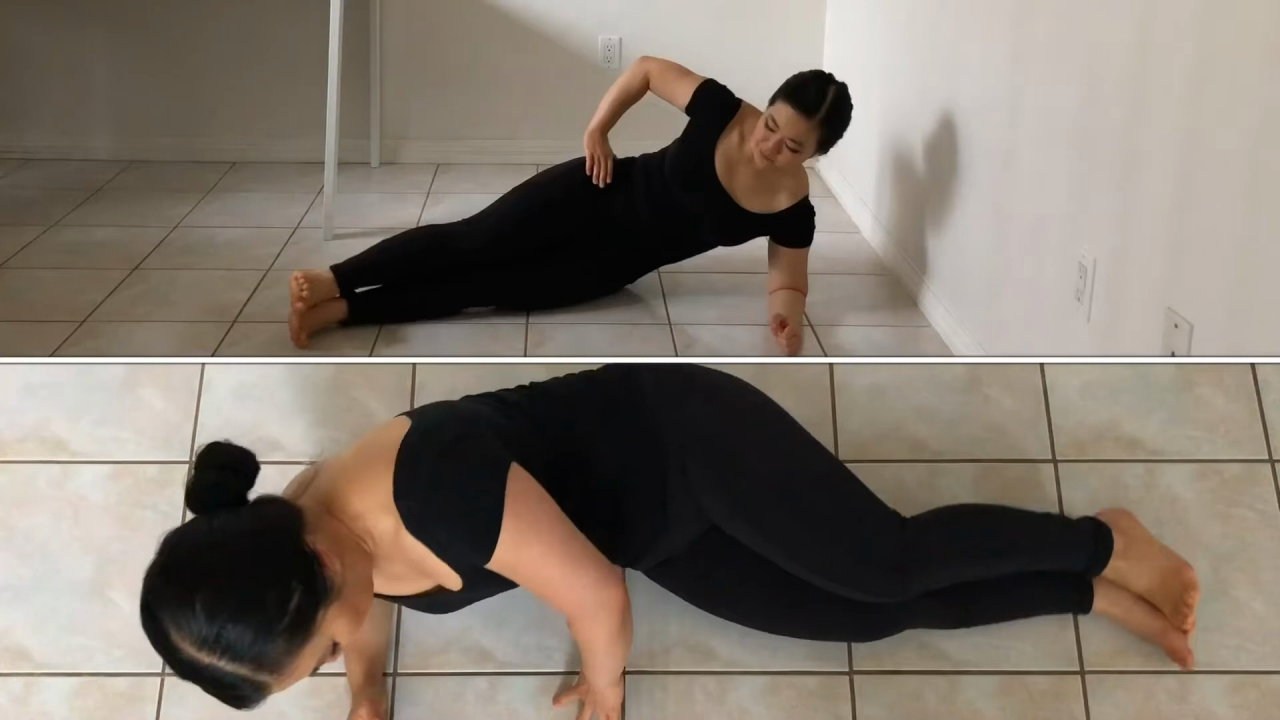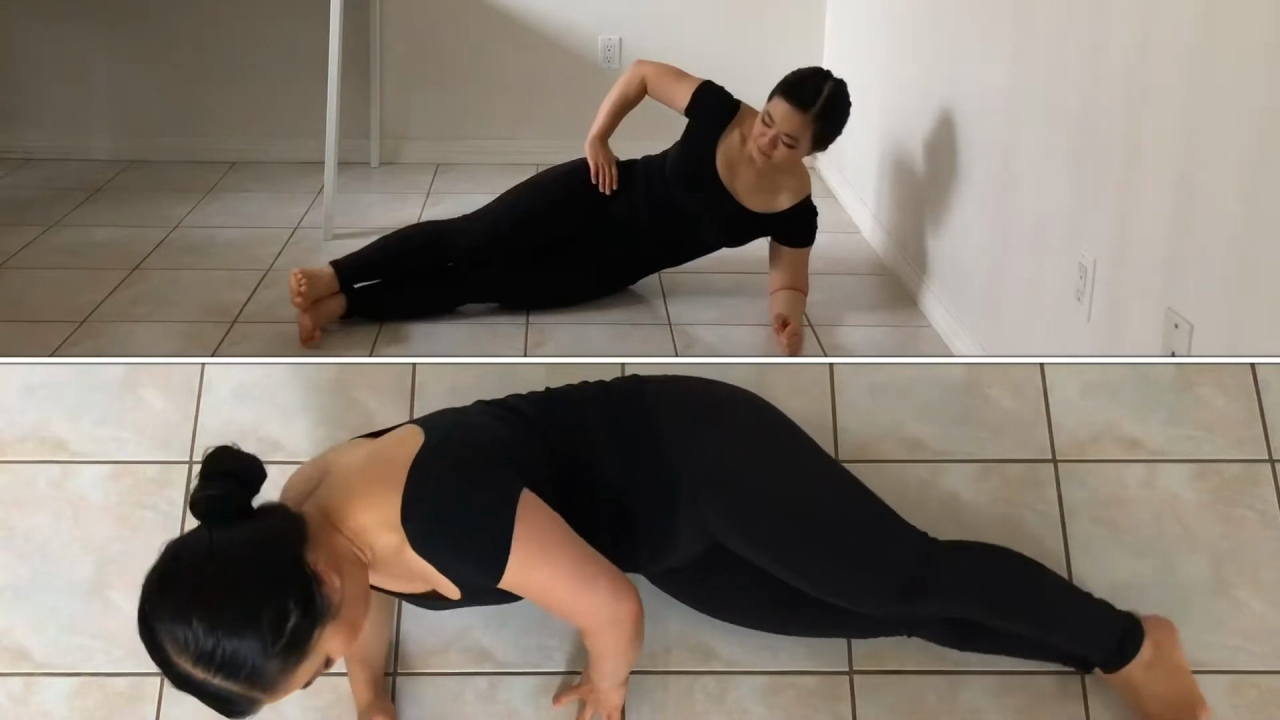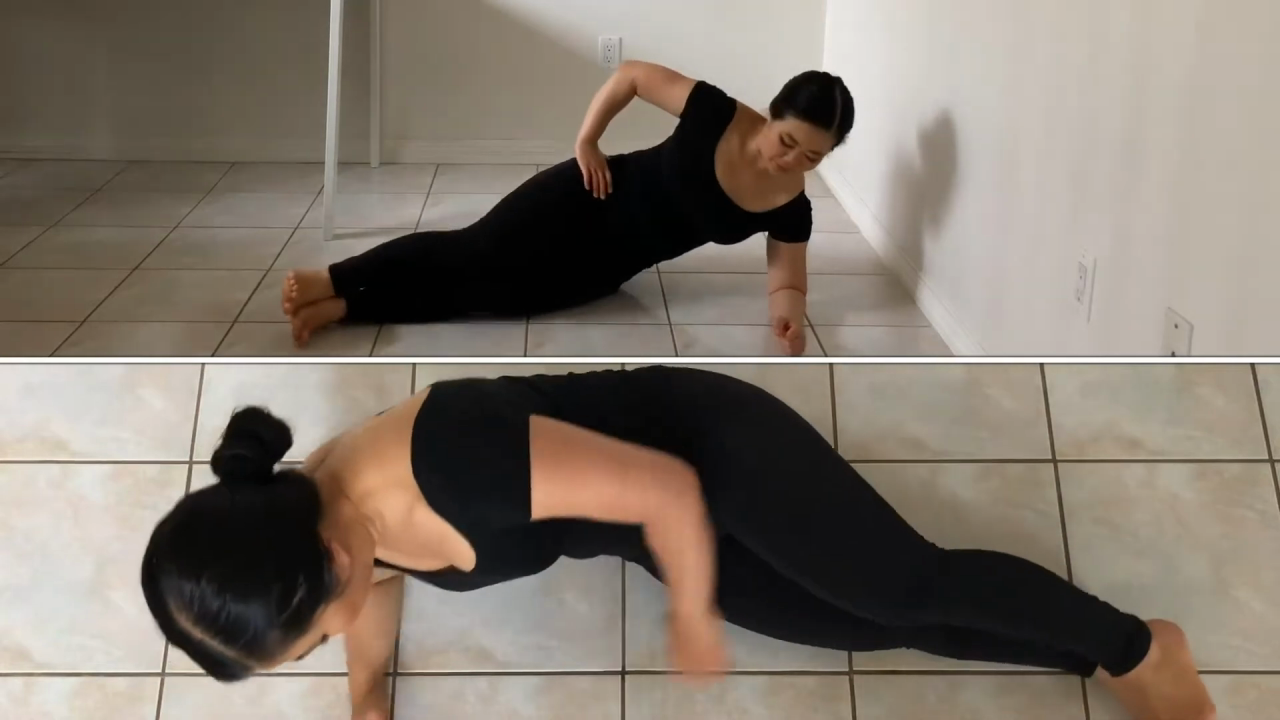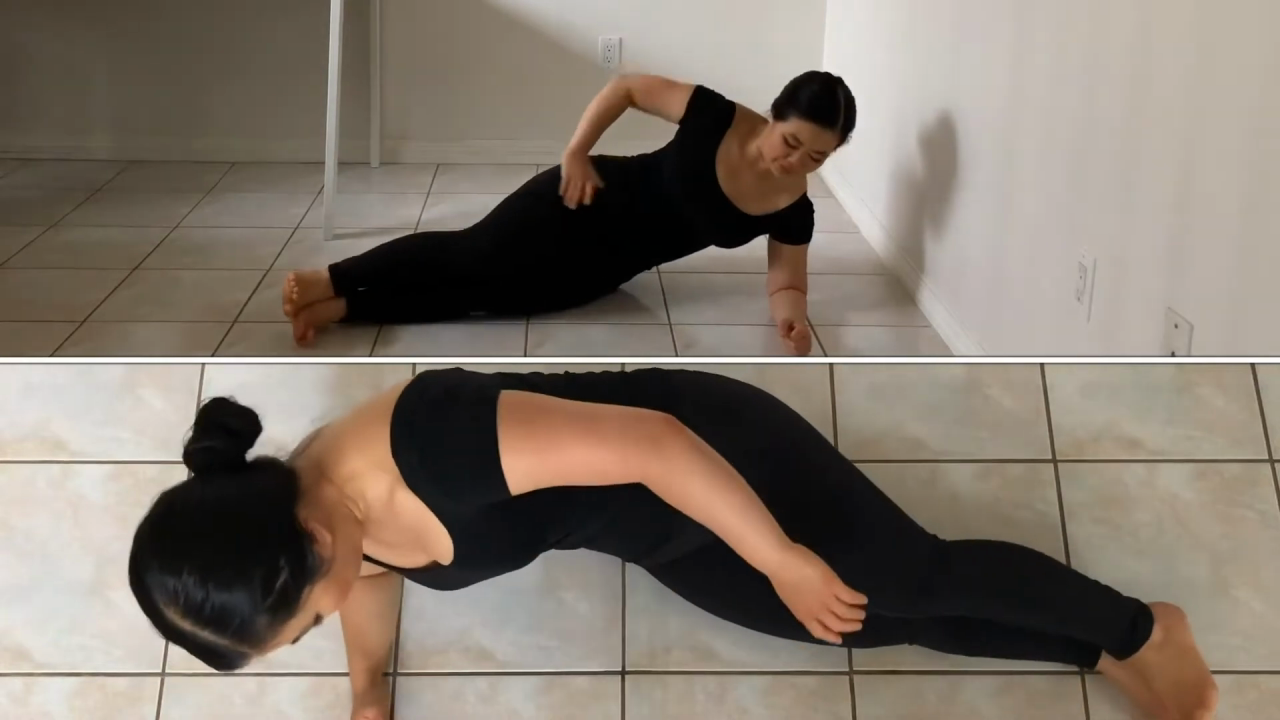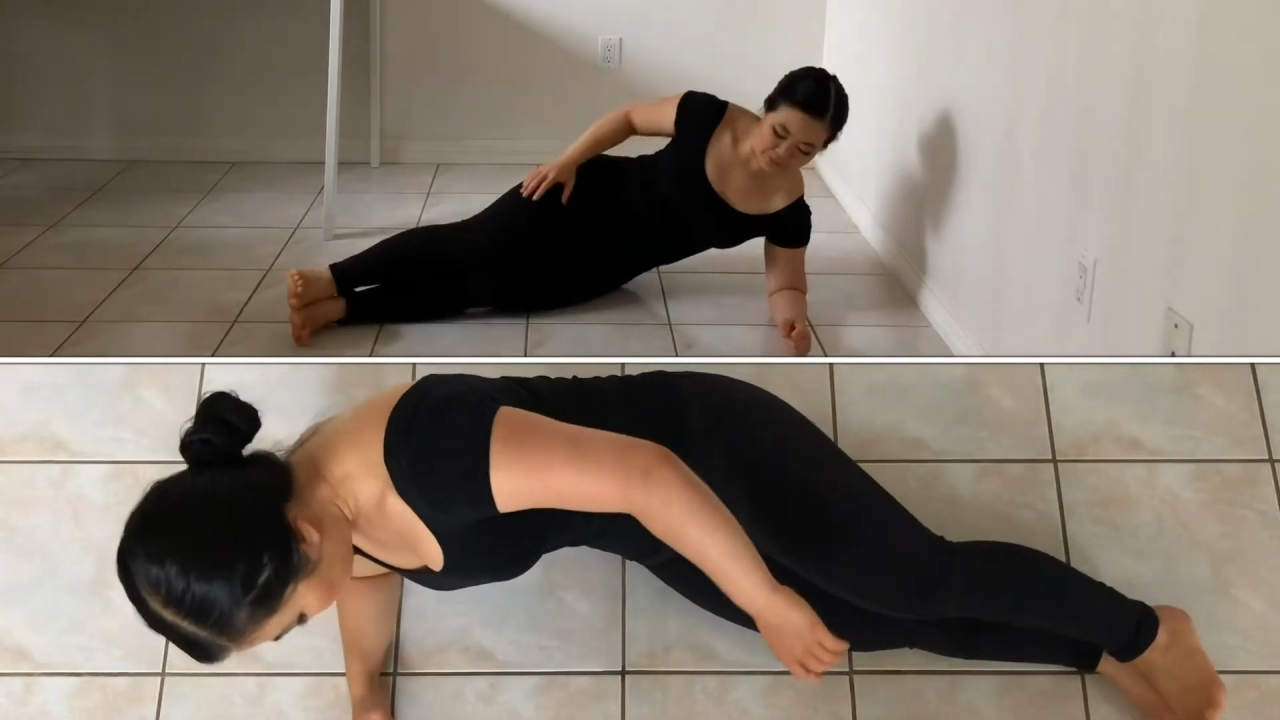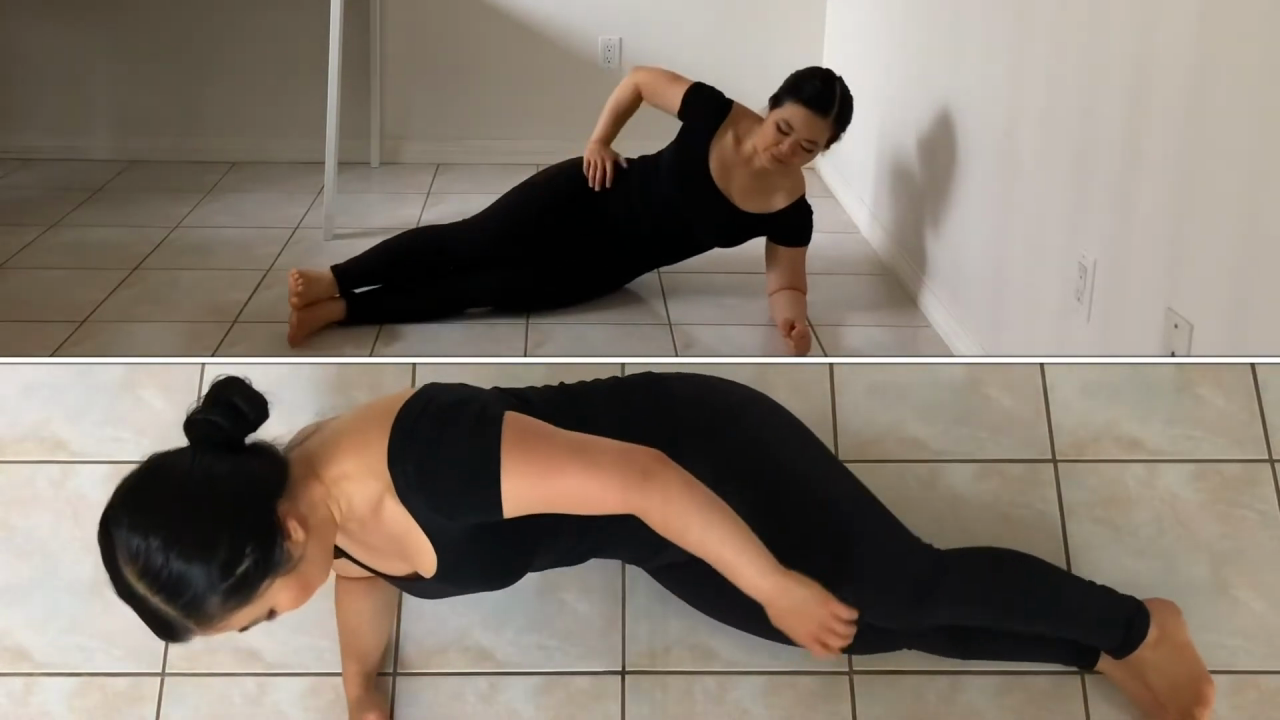
dt=0.4s
person 1, frame 1
left shoulder: (426, 481)
right shoulder: (292, 540)
left elbow: (597, 597)
right elbow: (365, 609)
left hip: (686, 436)
right hip: (657, 535)
left knee: (887, 563)
right knee: (872, 616)
left ankle: (1097, 546)
right ankle: (1092, 597)
person 1, frame 2
left shoulder: (434, 503)
right shoulder: (292, 529)
left elbow: (612, 608)
left hip: (696, 453)
right hip: (662, 539)
left knee: (903, 576)
right knee: (868, 612)
person 1, frame 3
left shoulder: (443, 457)
right shoulder: (303, 513)
left elbow: (668, 485)
right elbow: (379, 586)
left wrist: (693, 620)
left hip: (712, 448)
right hip: (667, 504)
left knee: (907, 587)
right knee: (873, 625)
person 1, frame 4
left shoulder: (425, 440)
right shoulder: (297, 510)
left elbow: (651, 442)
left wrist: (785, 562)
left hip: (702, 446)
right hip: (655, 540)
left knee: (912, 577)
right knee: (874, 621)
left ankle: (1138, 628)
person 1, frame 5
left shoulder: (418, 449)
right shoulder: (308, 509)
left elbow: (643, 475)
left wrist: (769, 603)
left hip: (705, 447)
right hip: (656, 539)
left knee: (915, 579)
right knee: (866, 624)
left ankle: (1143, 630)
person 1, frame 6
left shoulder: (419, 459)
right shoulder: (301, 505)
left elbow: (645, 478)
left wrist: (779, 589)
left hip: (698, 447)
right hip: (657, 543)
left knee: (905, 589)
right knee: (867, 626)
left ankle: (1133, 626)
person 2, frame 1
left shoulder: (792, 209)
right shoulder: (721, 110)
left elbow: (787, 282)
right elbow: (646, 68)
left wrist: (787, 316)
right wrist: (596, 131)
left hip: (614, 262)
right hip: (599, 194)
left knee: (485, 287)
right knee: (472, 242)
left ankle: (341, 310)
right ankle: (332, 280)
person 2, frame 2
left shoulder: (794, 207)
right shoulder: (720, 111)
left elbow: (788, 281)
right elbow: (641, 73)
left wrist: (788, 316)
right wrist: (596, 139)
left hip: (615, 263)
right hip: (597, 196)
left knee: (485, 284)
right knee: (472, 238)
left ankle: (342, 305)
right ankle: (333, 278)
person 2, frame 3
left shoulder: (789, 207)
right shoulder: (716, 114)
left elbow: (786, 281)
right elbow: (630, 75)
left wrist: (790, 319)
right wrist: (585, 143)
left hip: (608, 264)
right hip: (590, 199)
left knee: (487, 293)
right knee: (473, 252)
left ankle: (339, 308)
right ankle: (329, 280)
person 2, frame 4
left shoulder: (792, 209)
right shoulder: (716, 118)
left elbow: (787, 282)
right elbow: (625, 87)
left wrist: (793, 319)
right wrist: (576, 153)
left hip: (608, 266)
right hip: (593, 197)
left knee: (489, 293)
right knee: (475, 255)
left ankle: (341, 306)
right ankle: (329, 280)
person 2, frame 5
left shoulder: (788, 209)
right shoulder: (709, 117)
left elbow: (785, 282)
right elbow: (628, 118)
left wrist: (794, 320)
right wrist: (567, 161)
left hip: (610, 263)
right hip: (592, 195)
left knee: (488, 288)
right knee: (472, 244)
left ankle: (341, 308)
right ankle: (332, 279)
person 2, frame 6
left shoulder: (789, 209)
right shoulder: (715, 114)
left elbow: (786, 283)
right elbow: (638, 80)
left wrist: (793, 319)
right wrist: (598, 142)
left hip: (610, 264)
right hip: (591, 196)
left knee: (487, 288)
right knee: (470, 243)
left ankle: (340, 310)
right ankle: (333, 280)
